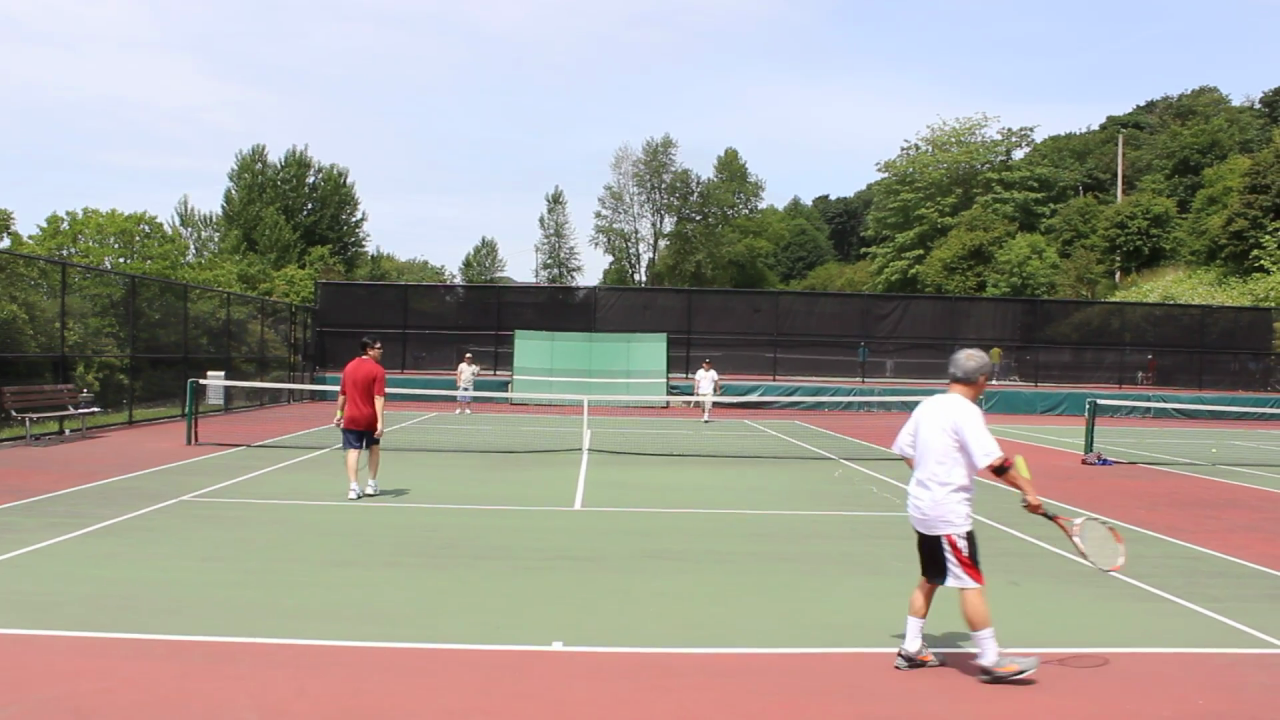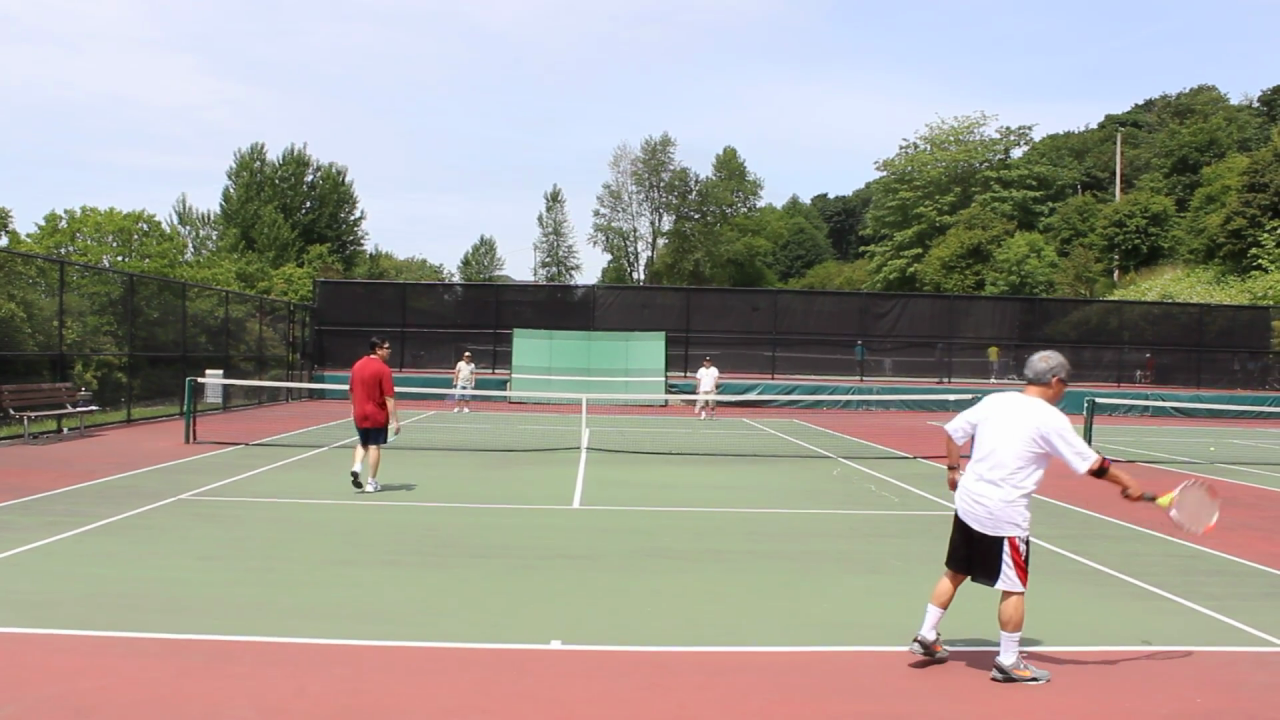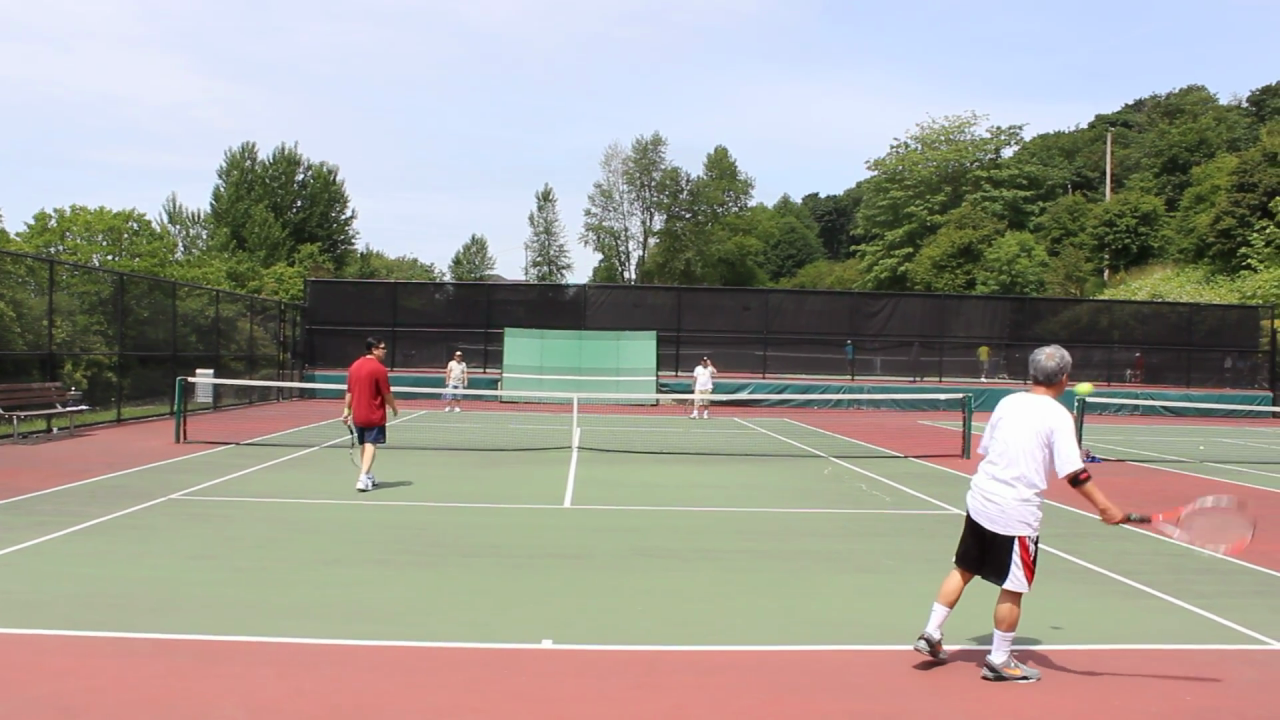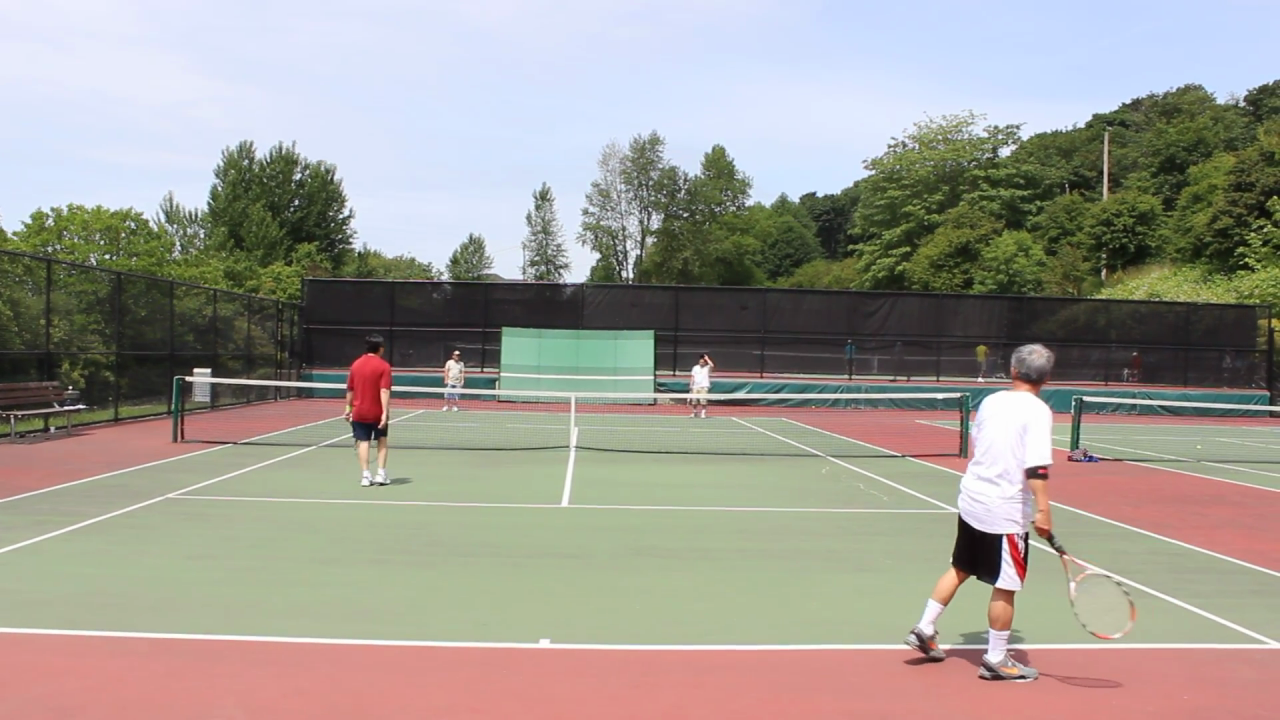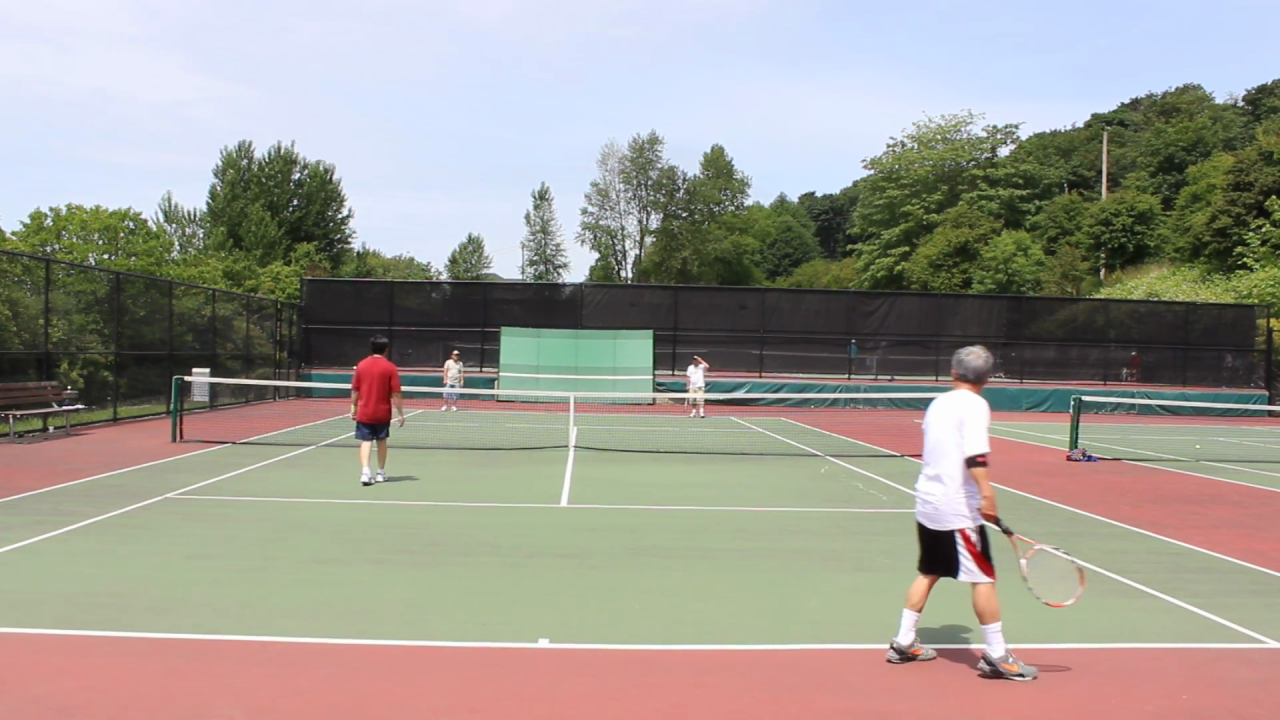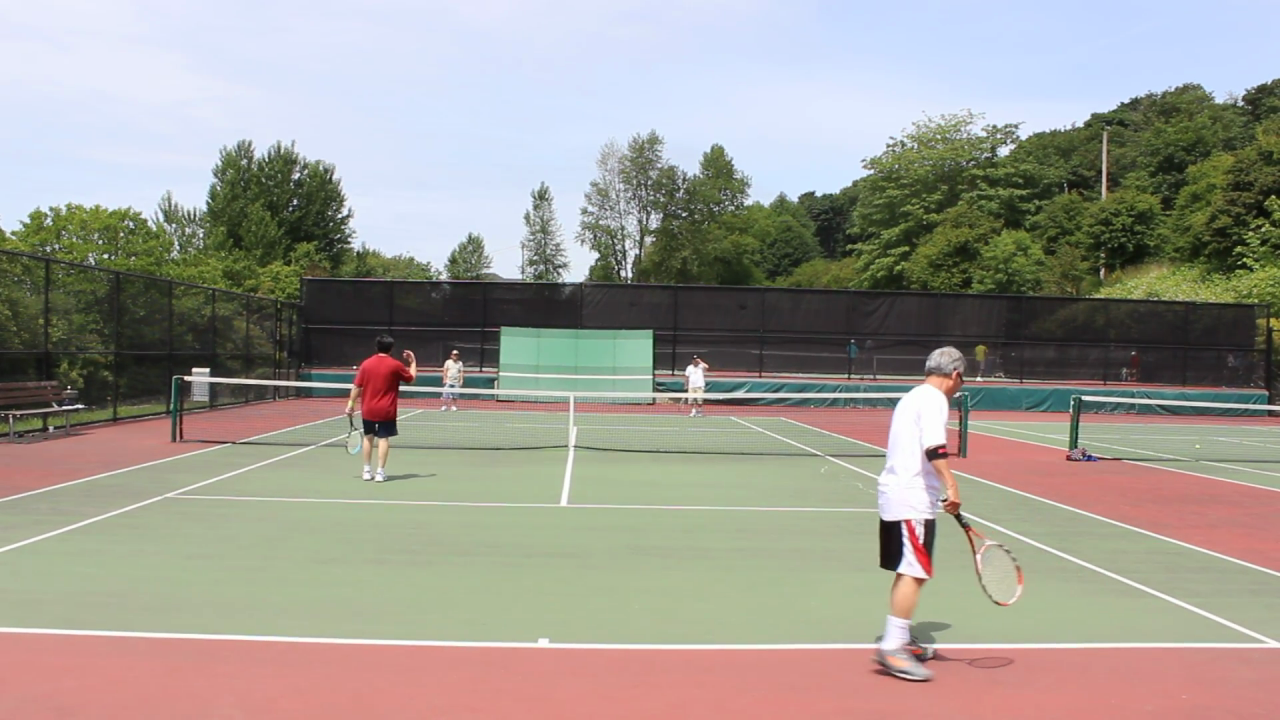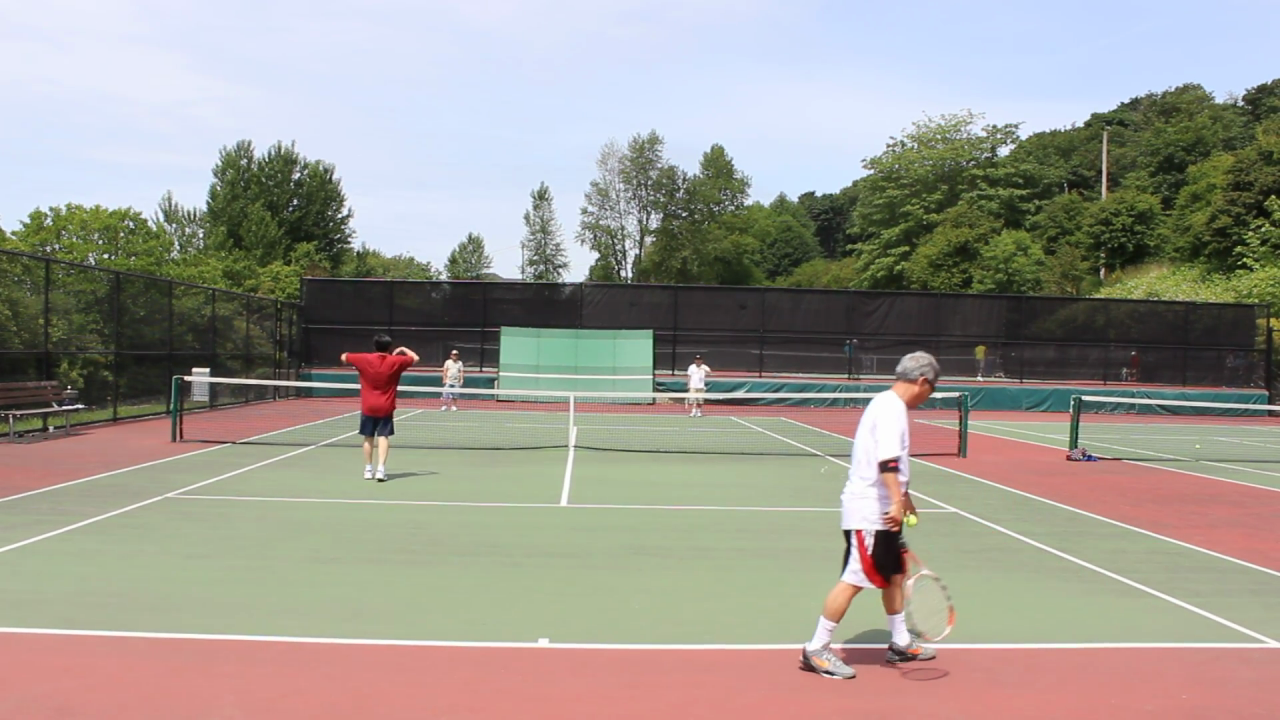
dt=0.4s
person 1, frame 1
left shoulder: (927, 405)
right shoulder: (966, 412)
left elbow: (904, 449)
right elbow: (993, 460)
right wrist: (1027, 490)
left hip: (923, 506)
right hip: (948, 512)
left knee: (930, 579)
right knee: (971, 585)
left ankle: (912, 649)
right ankle: (990, 660)
person 1, frame 2
left shoulder: (994, 401)
right shoulder: (1050, 418)
left elbow: (954, 431)
right elbow: (1090, 462)
left wrist: (953, 470)
right wrist: (1127, 483)
left hip: (969, 502)
right hip: (1005, 512)
left knee: (955, 571)
right knee: (1013, 588)
left ankle: (926, 636)
right ankle: (1008, 662)
person 1, frame 3
left shoulder: (1008, 402)
right shoulder: (1058, 416)
right elbow: (1072, 471)
right wrist: (1104, 505)
left hip: (980, 501)
right hip: (1016, 512)
left knee: (963, 570)
right knee: (1013, 587)
left ankle: (931, 634)
right ankle: (999, 661)
person 1, frame 4
left shoulder: (990, 401)
right shoulder: (1038, 411)
right elbow: (1036, 466)
right wrist: (1042, 508)
left hip: (971, 500)
right hip: (1005, 510)
left knee: (959, 568)
right knee: (1006, 586)
left ankle: (924, 629)
right ankle: (996, 660)
person 1, frame 5
left shoulder: (937, 404)
right shoulder: (975, 405)
right elbow: (975, 455)
right wrist: (986, 495)
left hip: (928, 502)
right hip: (957, 507)
left knee: (928, 572)
right knee: (982, 579)
left ankle: (904, 642)
right ankle: (996, 655)
person 1, frame 6
left shoulder: (910, 398)
right shoulder: (934, 398)
right elbow: (934, 448)
right wrist: (951, 486)
left hip: (895, 495)
right hip: (912, 500)
left knee: (905, 573)
right knee: (914, 573)
left ankle: (899, 643)
right ankle: (893, 650)
person 1, frame 7
left shoulder: (886, 404)
right shoulder: (892, 407)
right elbow: (887, 460)
left wrist: (904, 497)
right wrist: (896, 501)
left hip: (877, 508)
right hip: (869, 510)
left knee: (893, 575)
right knee: (854, 580)
left ankle: (901, 643)
right ankle: (816, 649)
